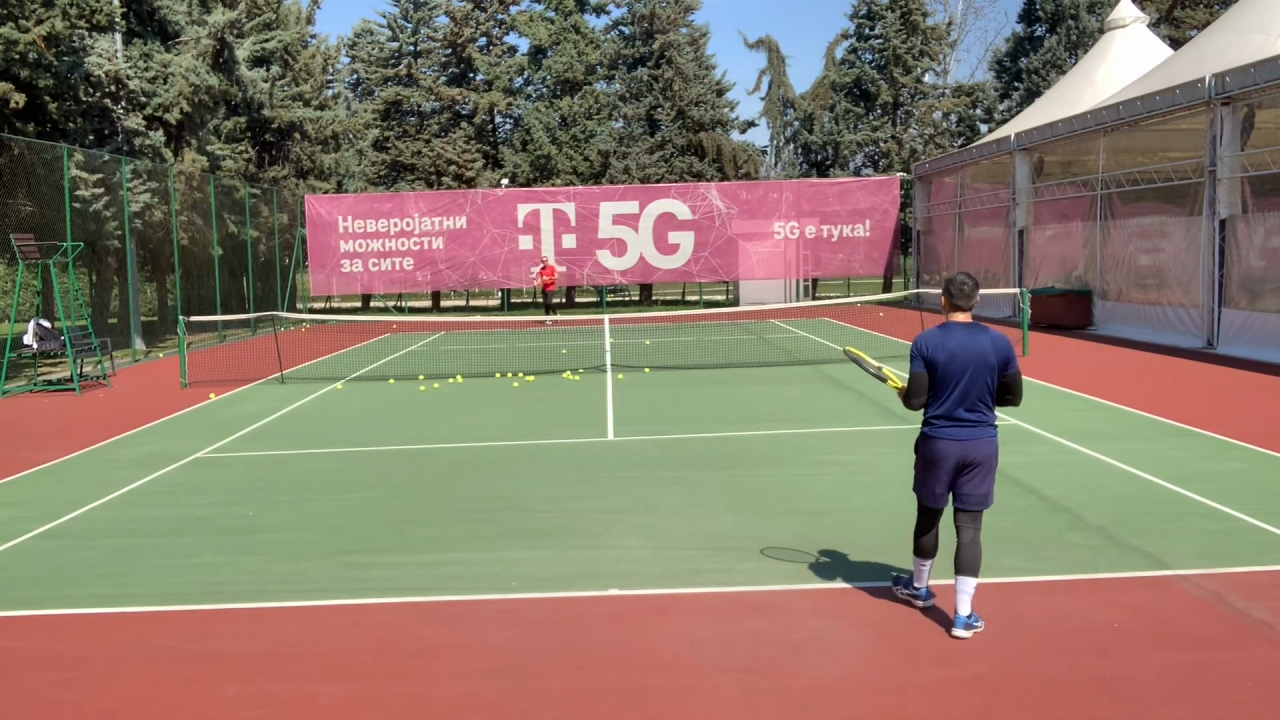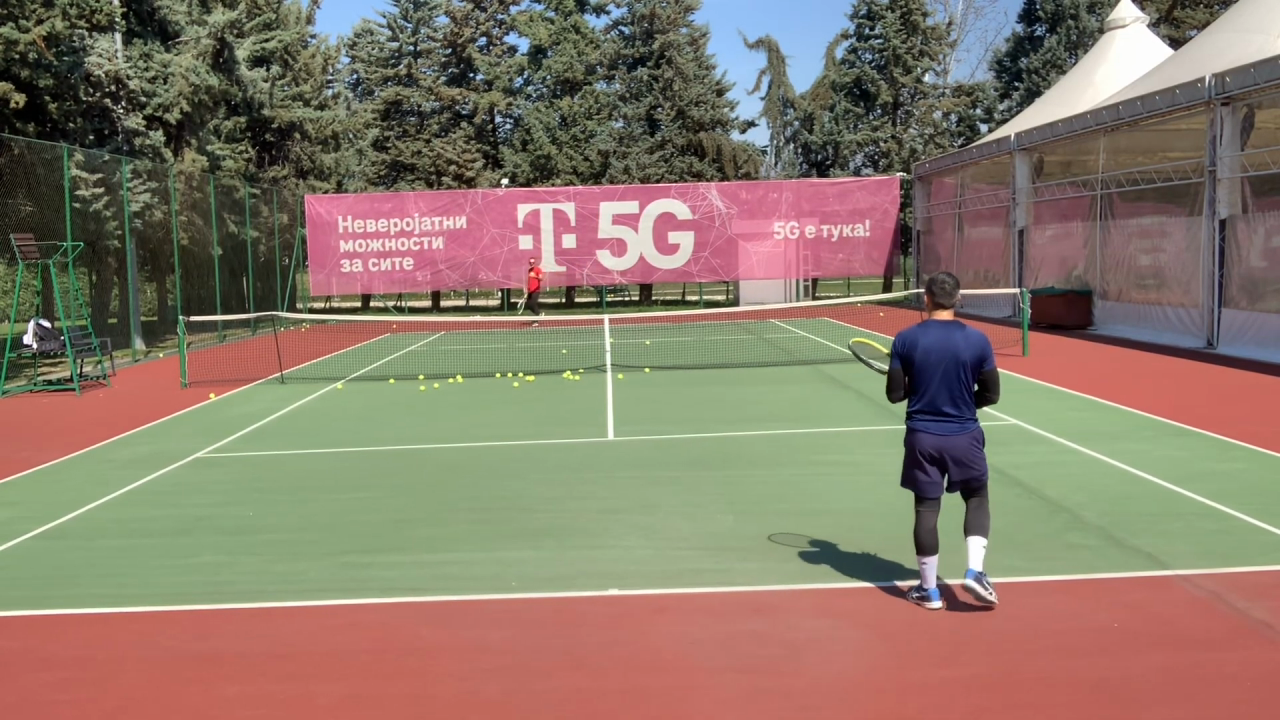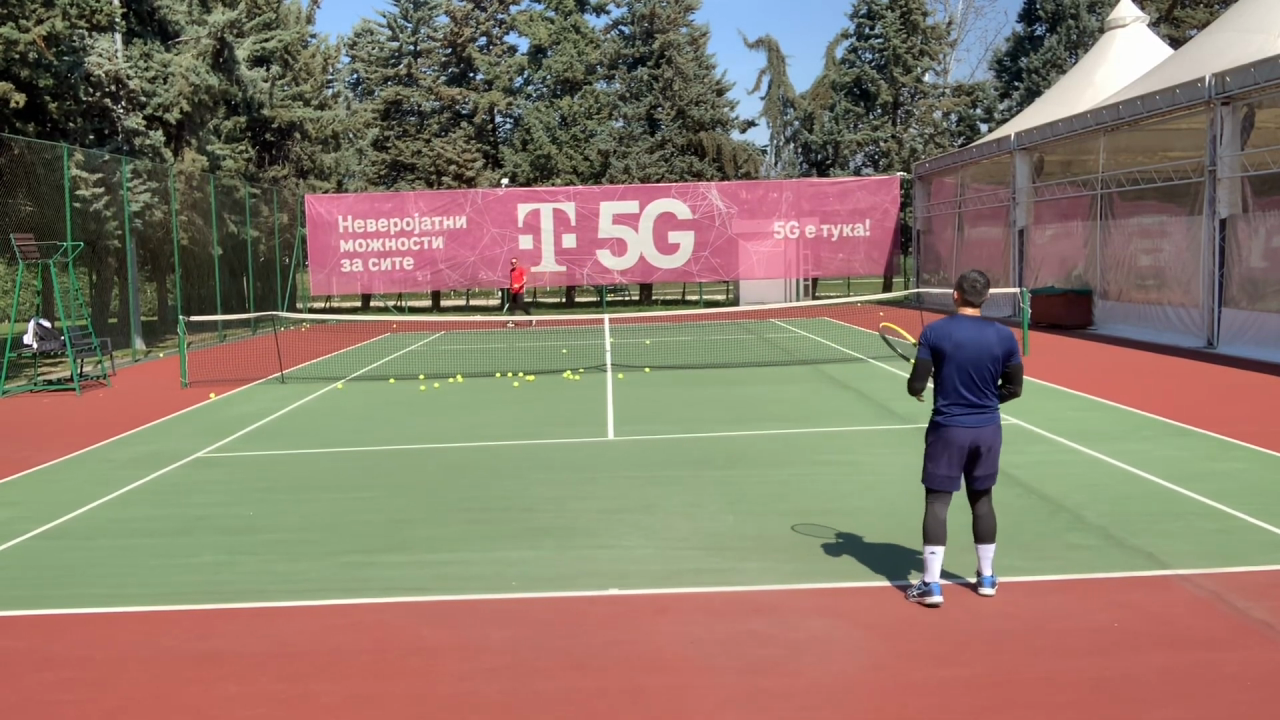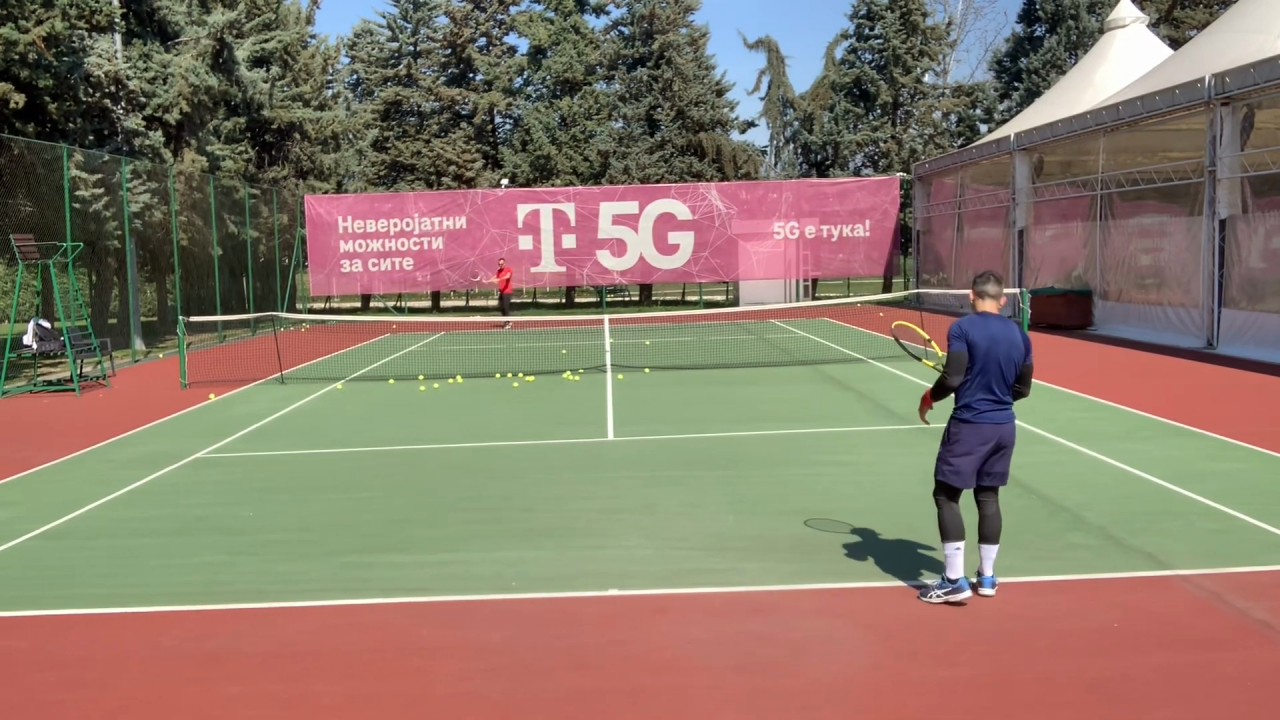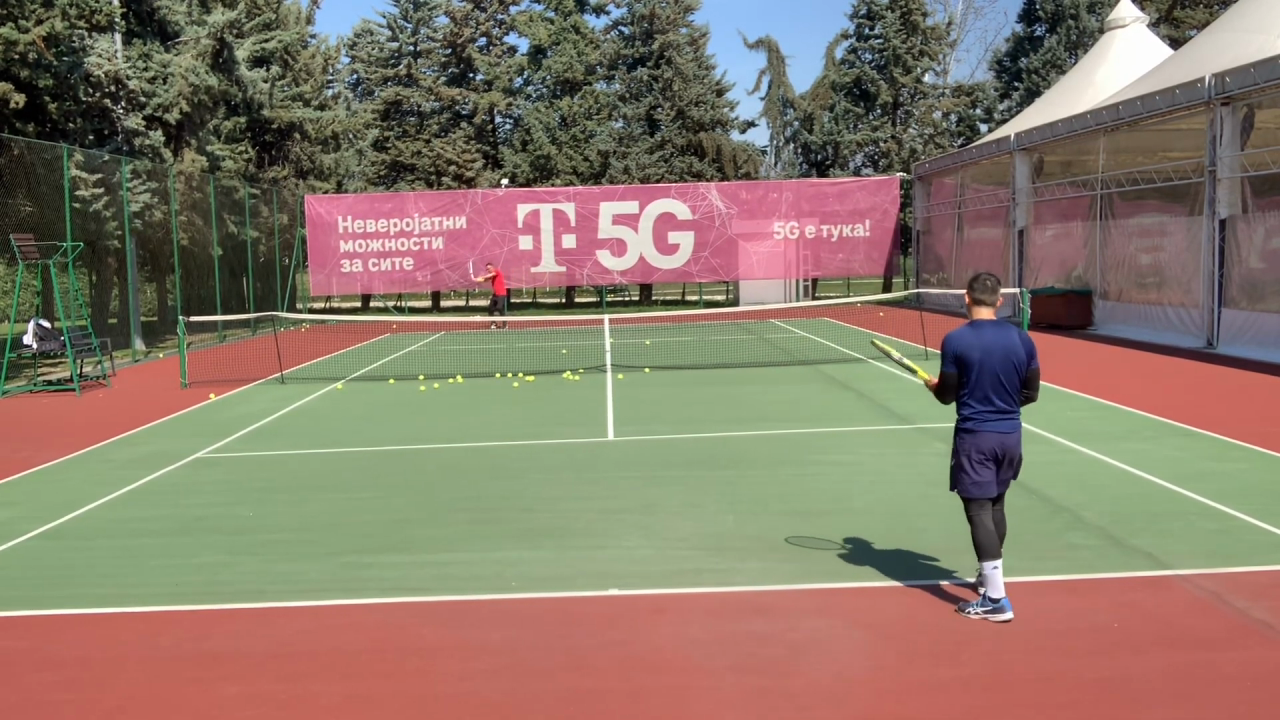
dt=0.5s
person 1, frame 1
left shoulder: (925, 342)
right shoulder: (999, 343)
left elbow: (914, 400)
right elbow: (1013, 397)
left wrist: (903, 394)
left hip: (937, 443)
right hip: (981, 444)
left knee: (928, 516)
right knee: (969, 528)
left ankle: (918, 587)
right ankle: (964, 615)
person 1, frame 2
left shoulder: (905, 339)
right shoulder: (977, 340)
left elbow: (894, 394)
right elbow: (991, 395)
left hip: (922, 437)
right hip: (964, 436)
left knee: (926, 511)
right knee: (977, 499)
left ankle: (928, 590)
right ankle: (974, 573)
person 1, frame 3
left shoulder: (934, 332)
right shoulder: (1004, 336)
left elbow: (915, 386)
right elbow: (1014, 388)
left wrist: (935, 383)
left hip: (947, 430)
right hip: (987, 429)
left knee: (937, 503)
right knee: (982, 500)
left ankle: (931, 584)
right ankle: (987, 577)
person 1, frame 4
left shoulder: (963, 327)
right shoulder: (1020, 334)
left elbow: (952, 378)
right elbow: (1022, 389)
left wrist: (928, 397)
left hip: (969, 426)
right hip: (1004, 426)
left knee: (946, 496)
right knee: (988, 497)
left ankle: (956, 580)
right ankle: (986, 577)
person 1, frame 5
left shoulder: (955, 340)
right shoulder: (1022, 339)
left elbow: (946, 395)
right elbow: (1031, 393)
left wrist: (933, 386)
left hip: (974, 436)
right hip: (1010, 435)
left knee: (979, 513)
right knee: (995, 505)
left ankle: (996, 599)
right ankle: (988, 577)
